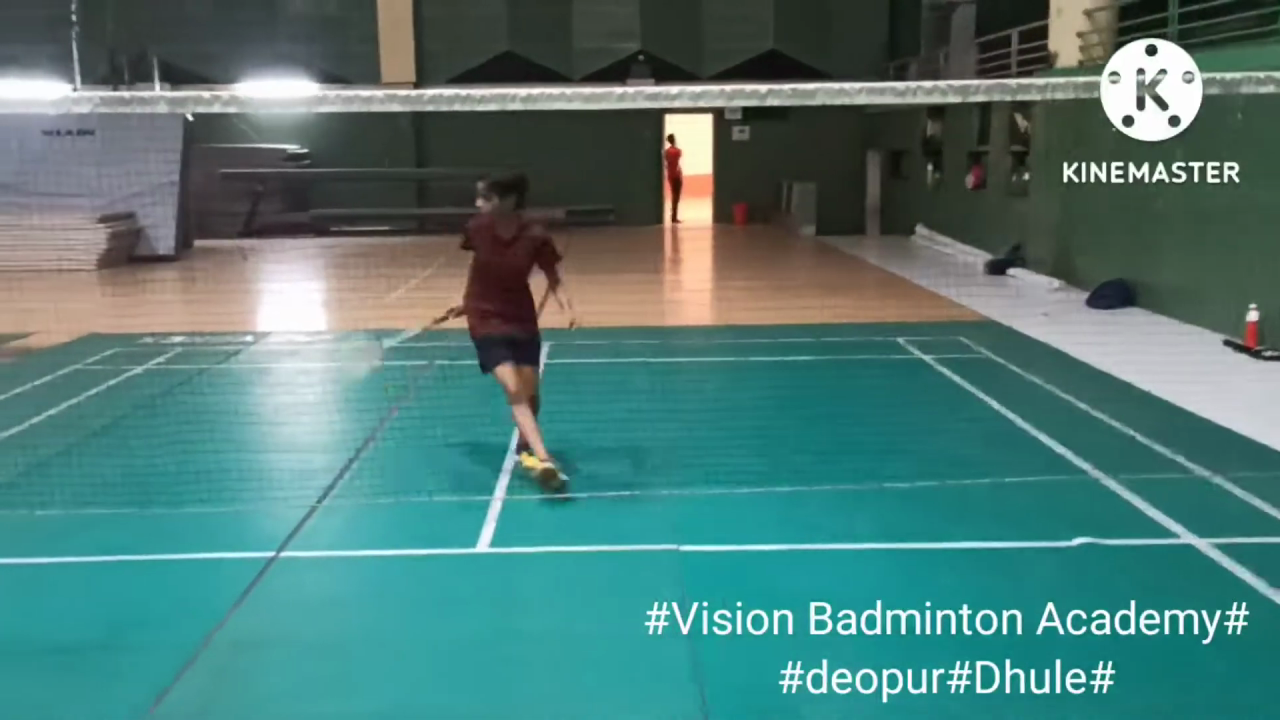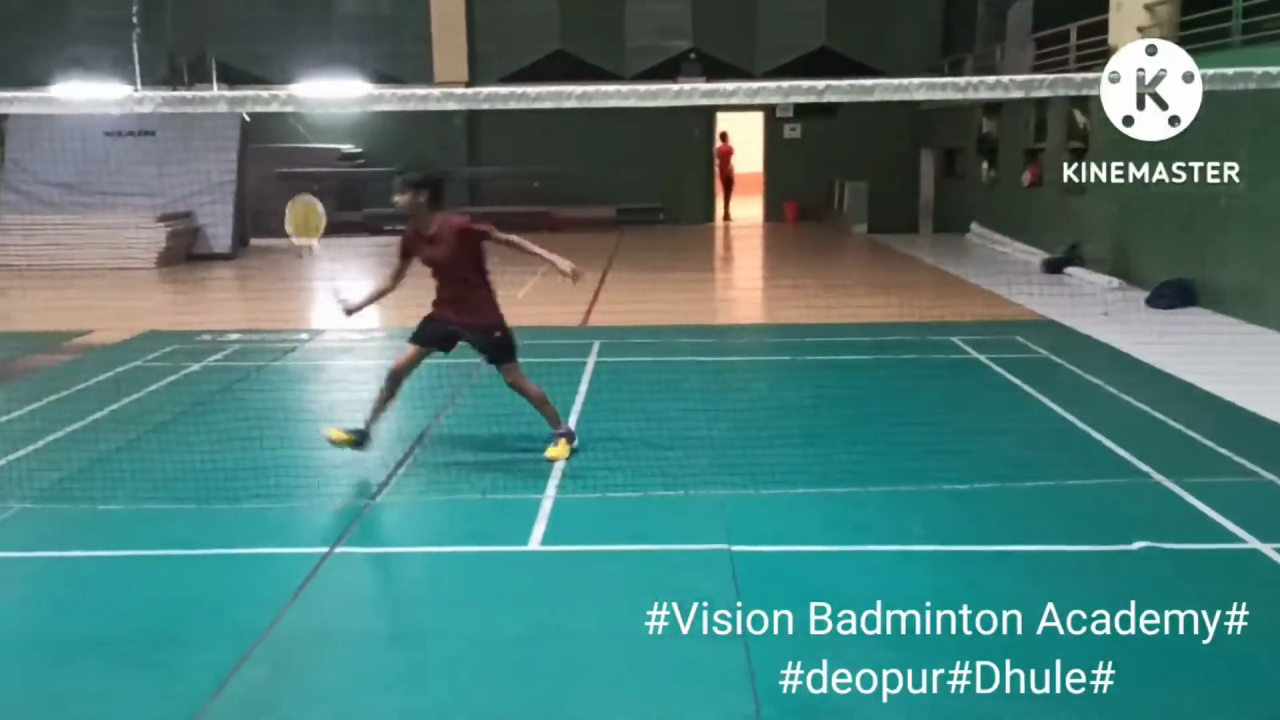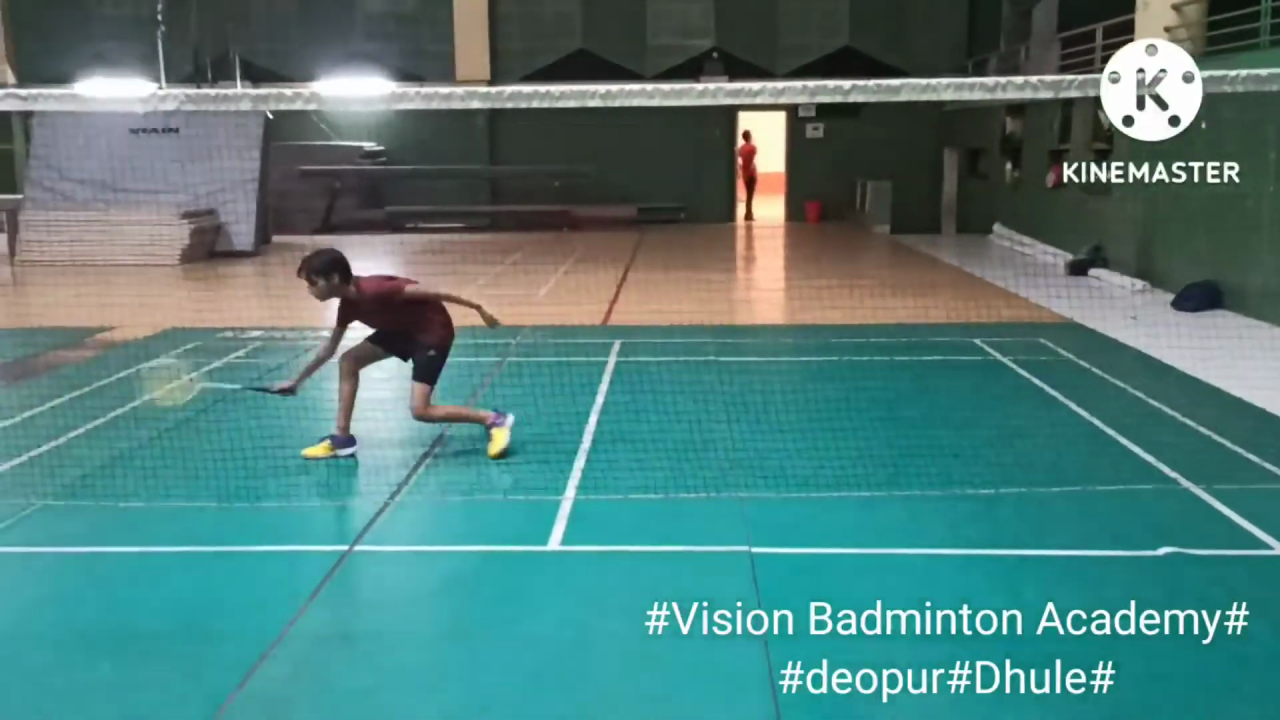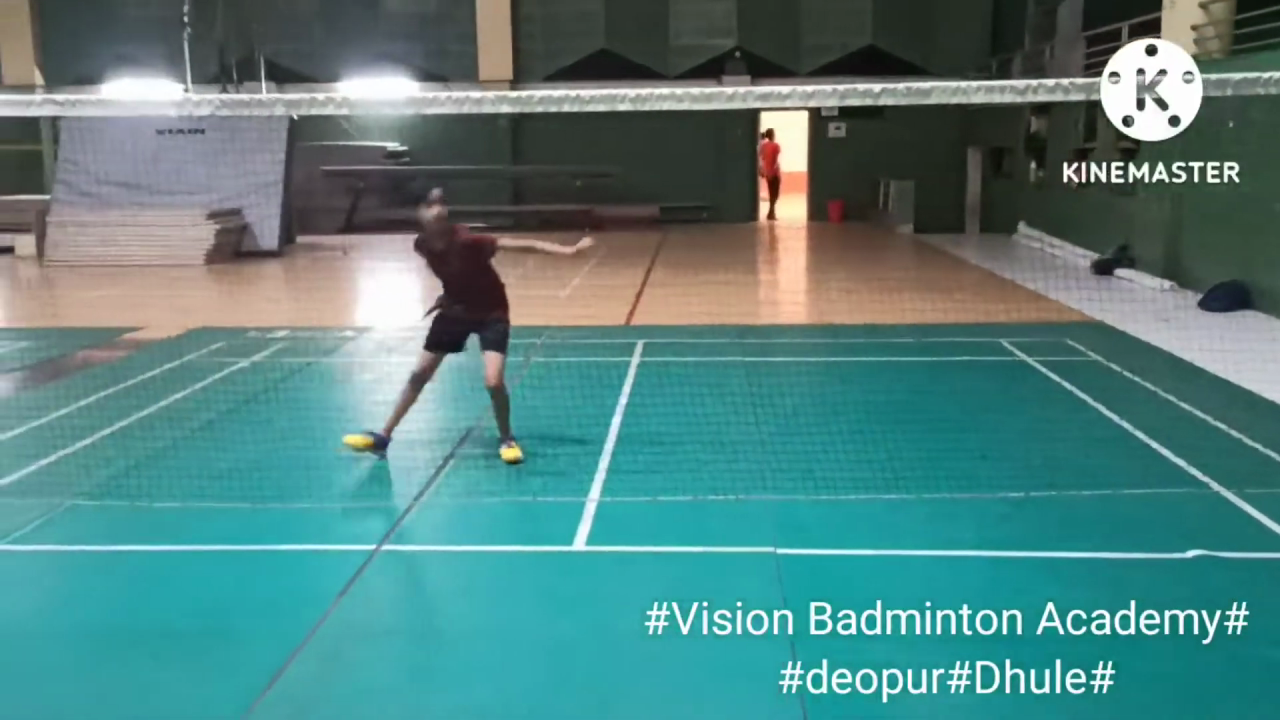
dt=0.3s
person 1, frame 1
left shoulder: (536, 238)
right shoulder: (478, 229)
left elbow: (555, 282)
left wrist: (568, 309)
right wrist: (467, 303)
left hip: (522, 321)
right hip: (485, 323)
left knee: (530, 393)
right knee: (514, 392)
left ankle: (525, 446)
right ankle: (543, 461)
person 1, frame 2
left shoulder: (458, 227)
right shoulder: (413, 235)
left elbow: (508, 240)
right elbow: (394, 280)
left wrist: (554, 259)
right wrist: (361, 304)
left hip: (481, 314)
right hip: (445, 312)
left knee: (515, 381)
right knee: (398, 370)
left ankle: (562, 432)
right ankle: (363, 432)
person 1, frame 3
left shoulder: (375, 291)
right shoulder: (347, 305)
left elbow: (426, 292)
right elbow: (330, 347)
left wrist: (478, 307)
right wrist: (298, 381)
left hip: (434, 331)
right hip: (402, 329)
left knee: (420, 411)
right knee: (348, 363)
left ankle: (495, 420)
right ankle: (342, 438)
person 1, frame 4
left shoulder: (468, 241)
right shoulder: (422, 245)
left elbow: (520, 245)
left wrist: (566, 250)
left hip: (490, 312)
right hip: (455, 311)
left knee: (493, 381)
right knee: (419, 374)
left ankle: (507, 439)
right ankle: (383, 436)
